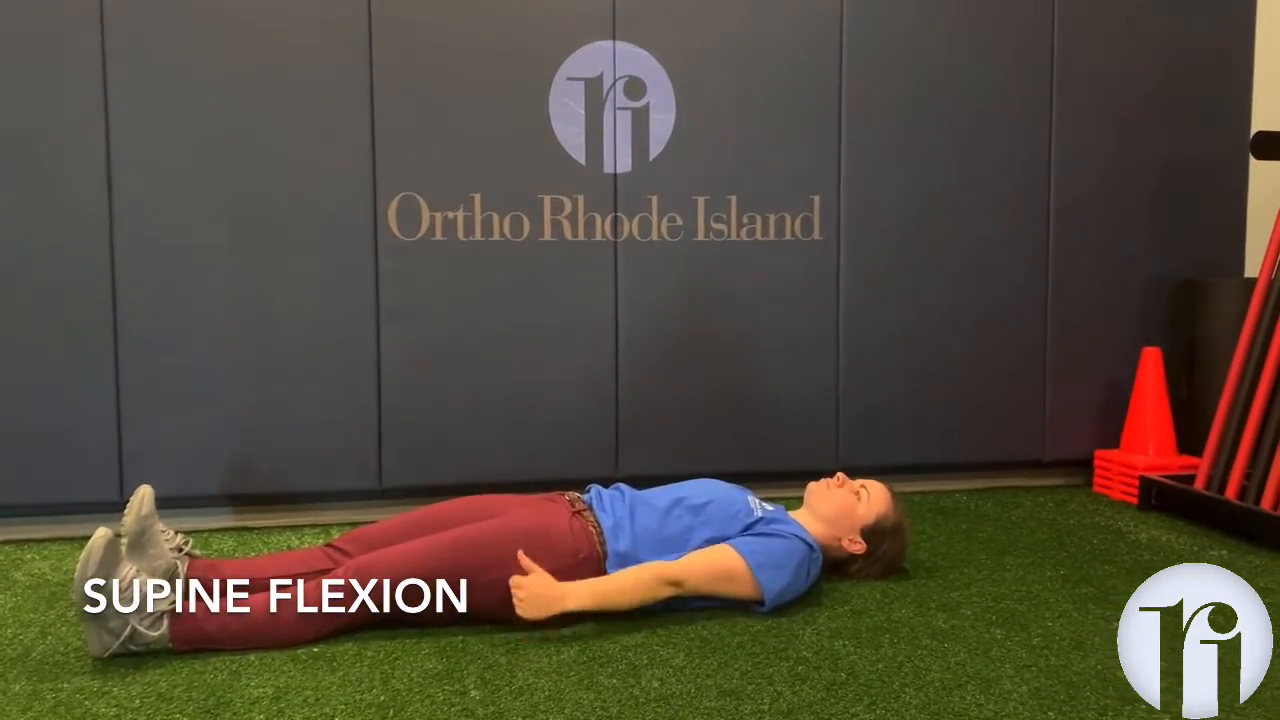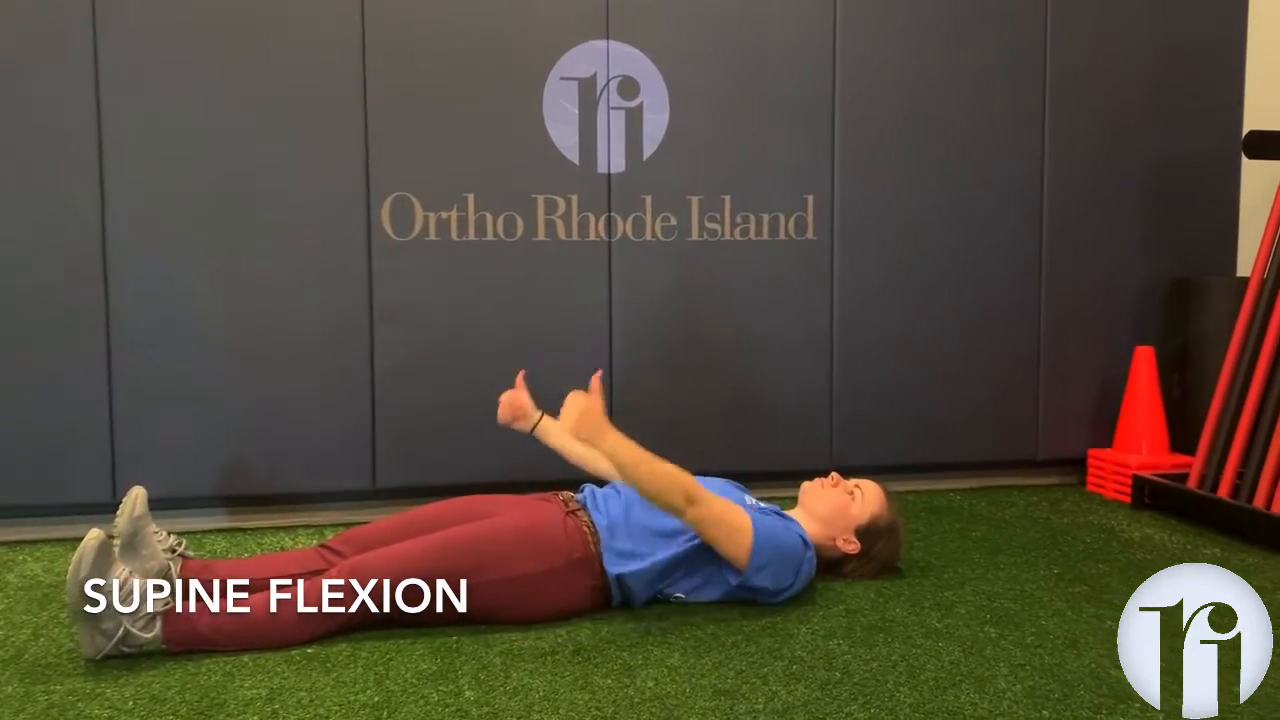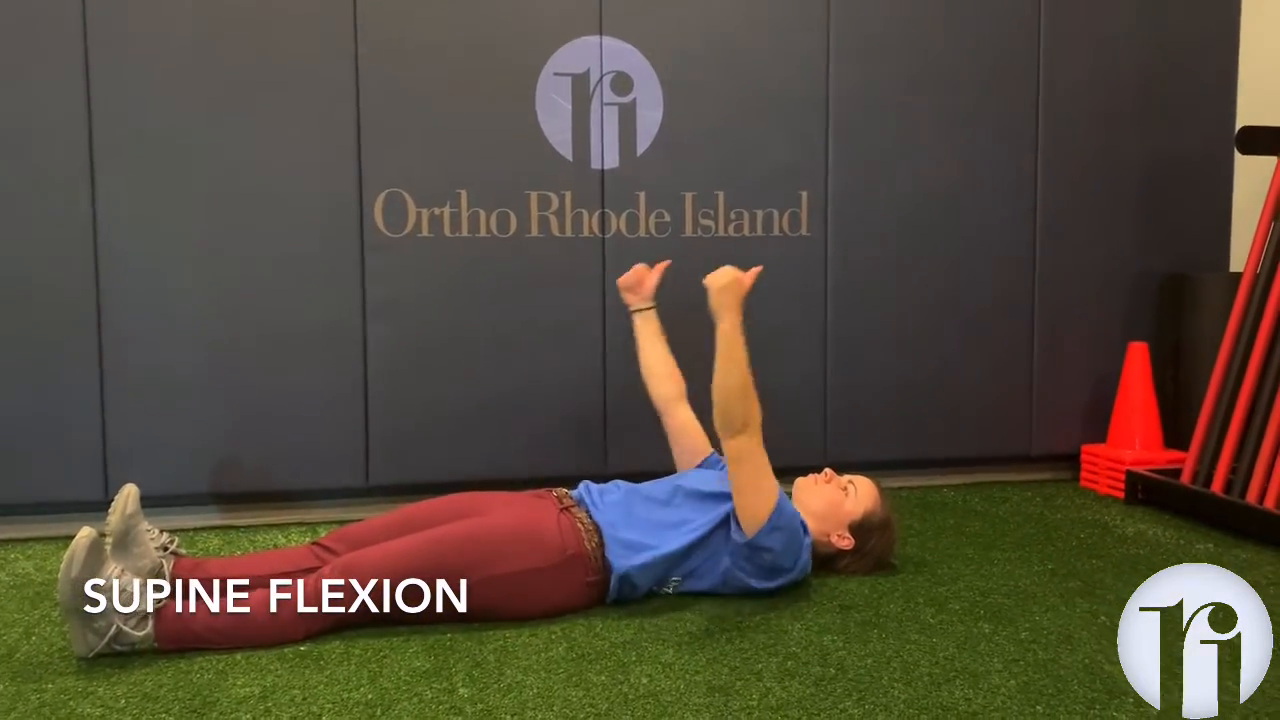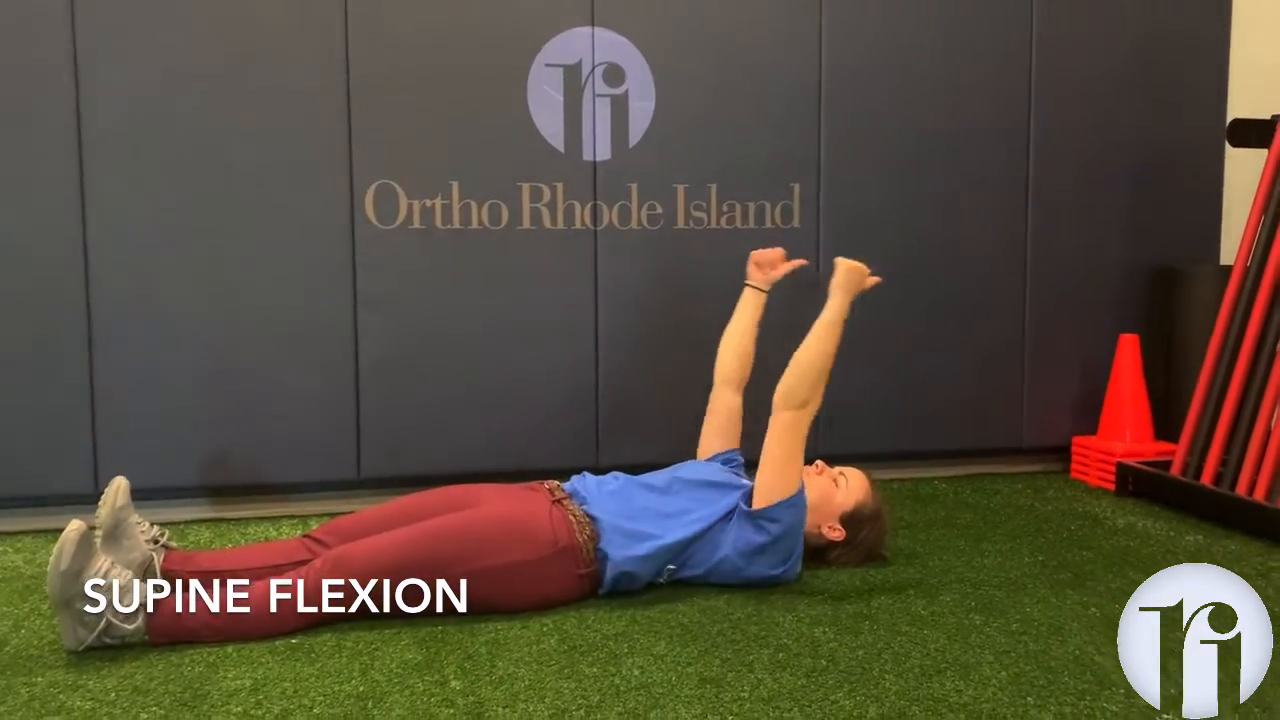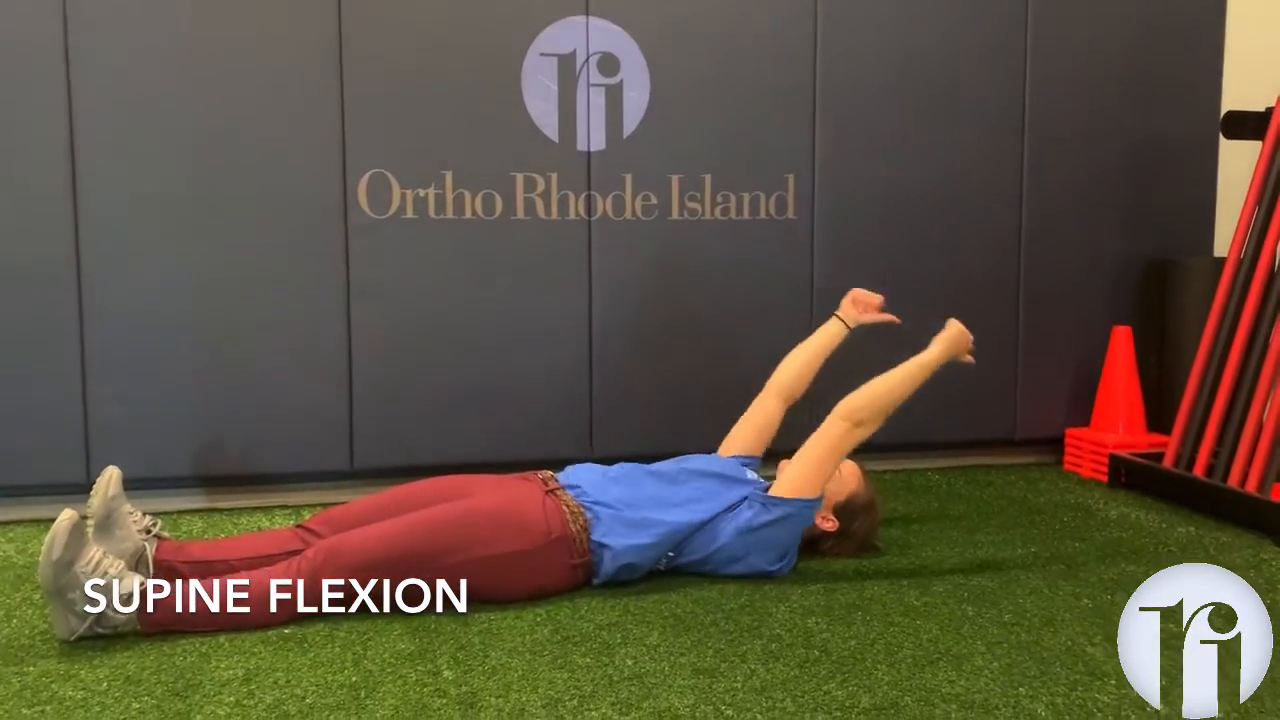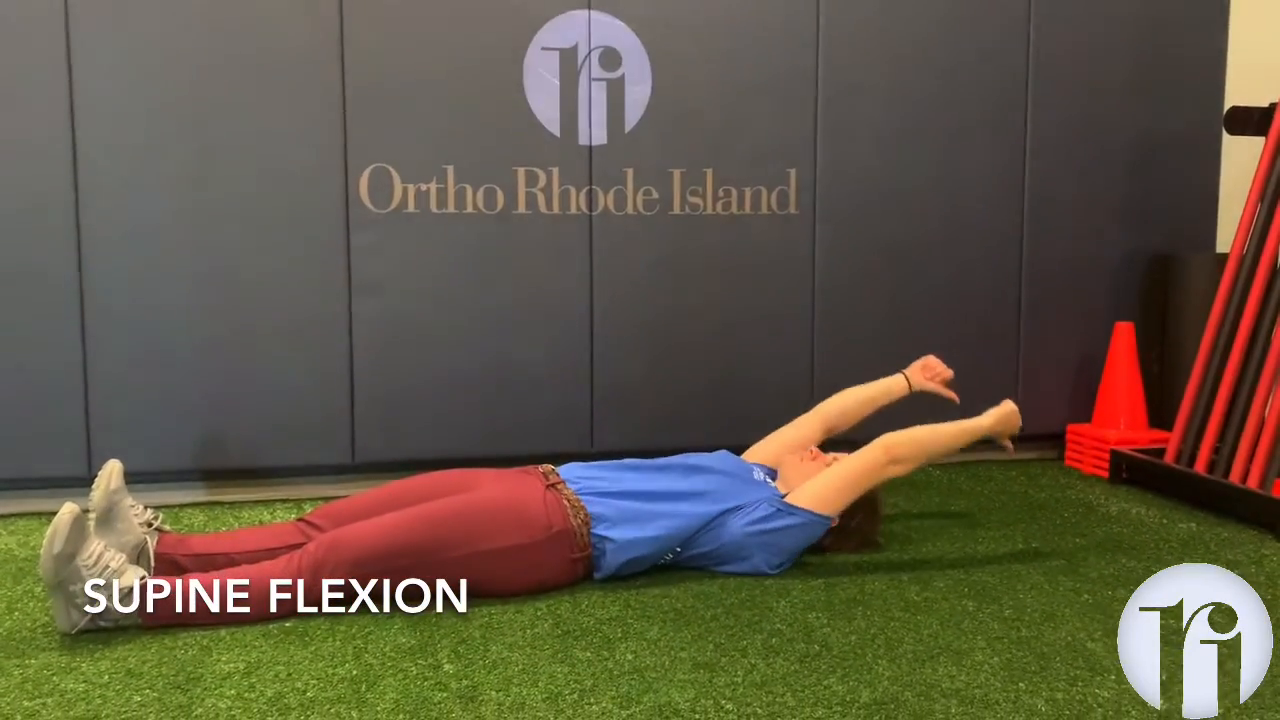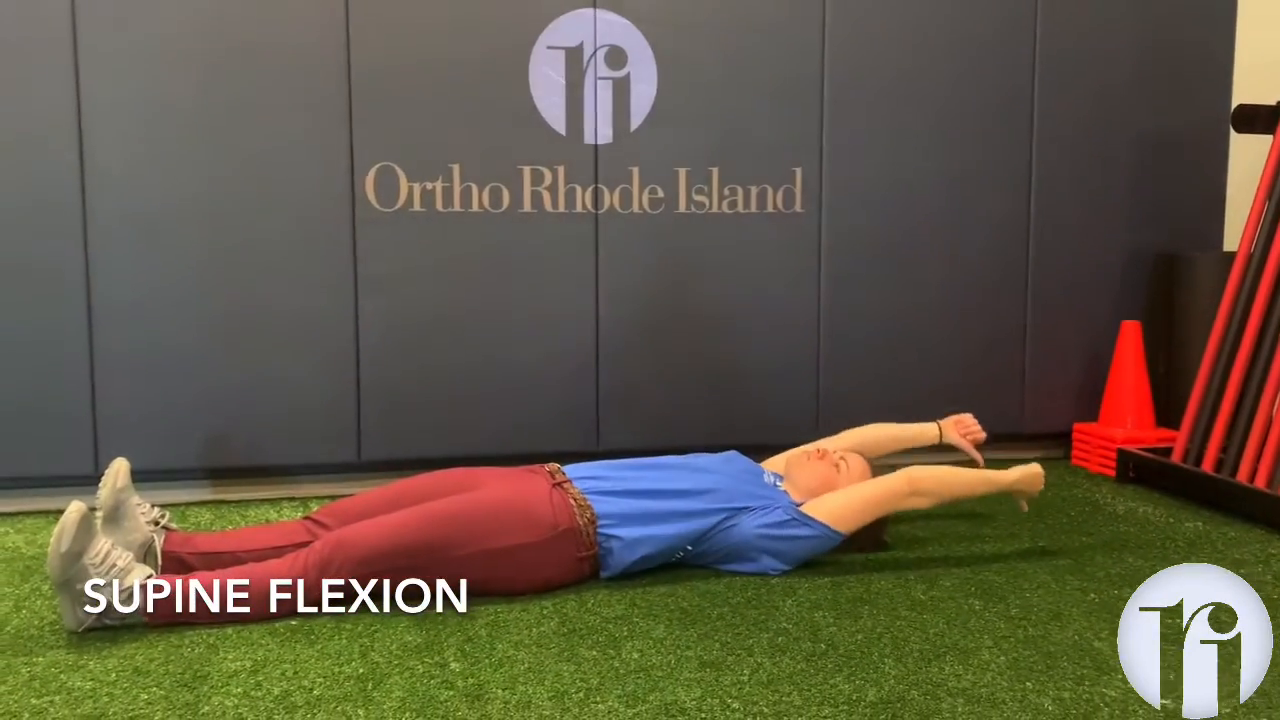
dt=0.4s
person 1, frame 1
left shoulder: (790, 558)
right shoulder: (763, 517)
left elbow: (675, 577)
left wrist: (565, 595)
left hip: (583, 553)
right hip: (571, 513)
left knee: (364, 587)
right knee: (350, 552)
left ankle: (156, 620)
right ankle: (182, 569)
person 1, frame 2
left shoulder: (783, 557)
right shoulder: (756, 517)
left elbow: (684, 499)
right elbow: (627, 472)
left wrist: (600, 429)
right wrist: (542, 425)
left hip: (577, 562)
right hip: (565, 517)
left knee: (362, 589)
right knee: (347, 551)
left ankle: (147, 620)
right ankle: (178, 571)
person 1, frame 3
left shoulder: (778, 549)
right shoulder: (731, 495)
left elbow: (741, 430)
right elbow: (673, 406)
left wrist: (727, 318)
right wrist: (644, 312)
left hip: (569, 556)
right hip: (551, 511)
left knee: (347, 585)
right knee: (337, 551)
left ankle: (140, 619)
right ankle: (168, 569)
person 1, frame 4
left shoulder: (770, 544)
right shoulder: (732, 486)
left elbow: (792, 405)
right elbow: (728, 385)
left wrist: (838, 302)
right wrist: (756, 290)
left hip: (560, 550)
right hip: (542, 502)
left knee: (338, 579)
right knee: (328, 544)
left ankle: (130, 613)
right ankle: (156, 561)
person 1, frame 5
left shoulder: (769, 535)
right shoulder: (738, 478)
left elbow: (843, 423)
right elbow: (779, 391)
left wrist: (934, 356)
right wrist: (841, 322)
left hip: (554, 540)
right hip: (536, 495)
left knee: (331, 570)
right knee: (324, 533)
left ankle: (125, 602)
right ankle: (150, 553)
person 1, frame 6
left shoulder: (775, 530)
right shoulder: (751, 476)
left elbow: (875, 458)
right elbow: (825, 414)
left wrist: (982, 426)
right wrist: (906, 379)
left hip: (554, 535)
right hip: (536, 488)
left knee: (334, 563)
right knee: (326, 527)
left ankle: (126, 597)
right ankle: (153, 546)
person 1, frame 7
left shoulder: (788, 528)
right shoulder: (760, 477)
left elbow: (895, 488)
right elbow: (853, 432)
left wrist: (1006, 479)
right wrist: (941, 429)
left hip: (560, 534)
right hip: (543, 486)
left knee: (343, 562)
right knee: (333, 524)
left ankle: (137, 597)
right ankle: (161, 544)
